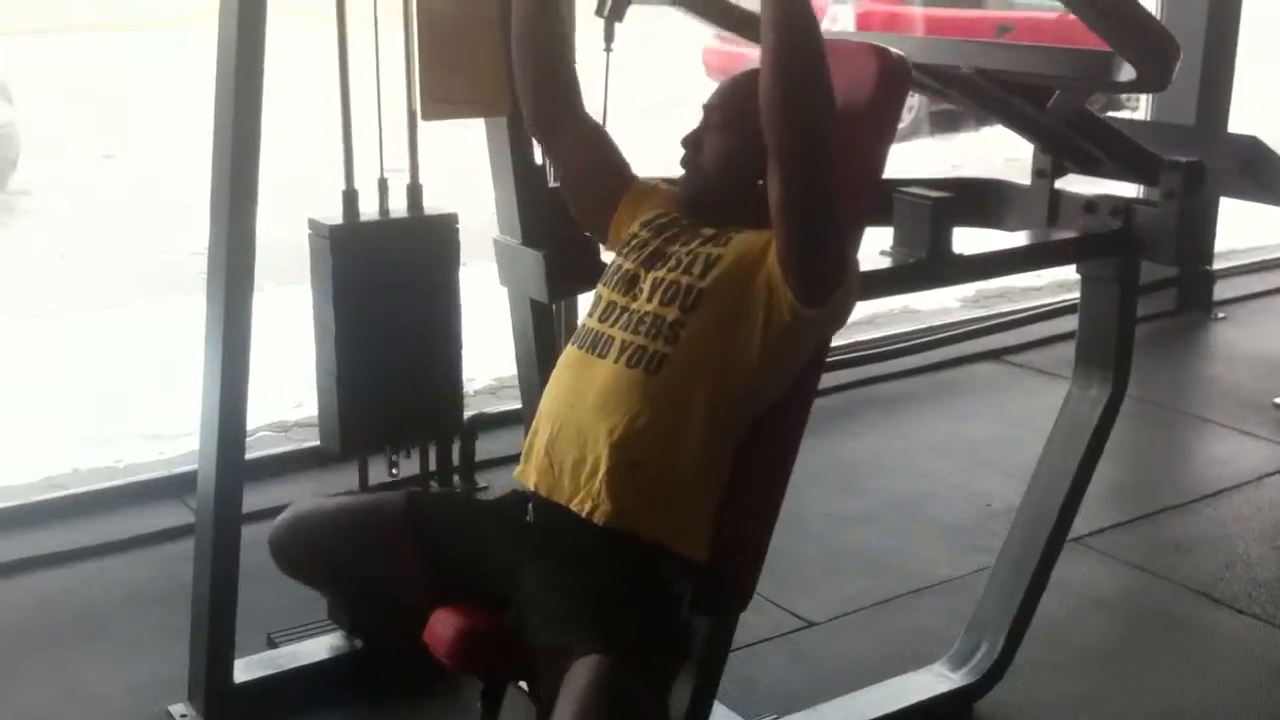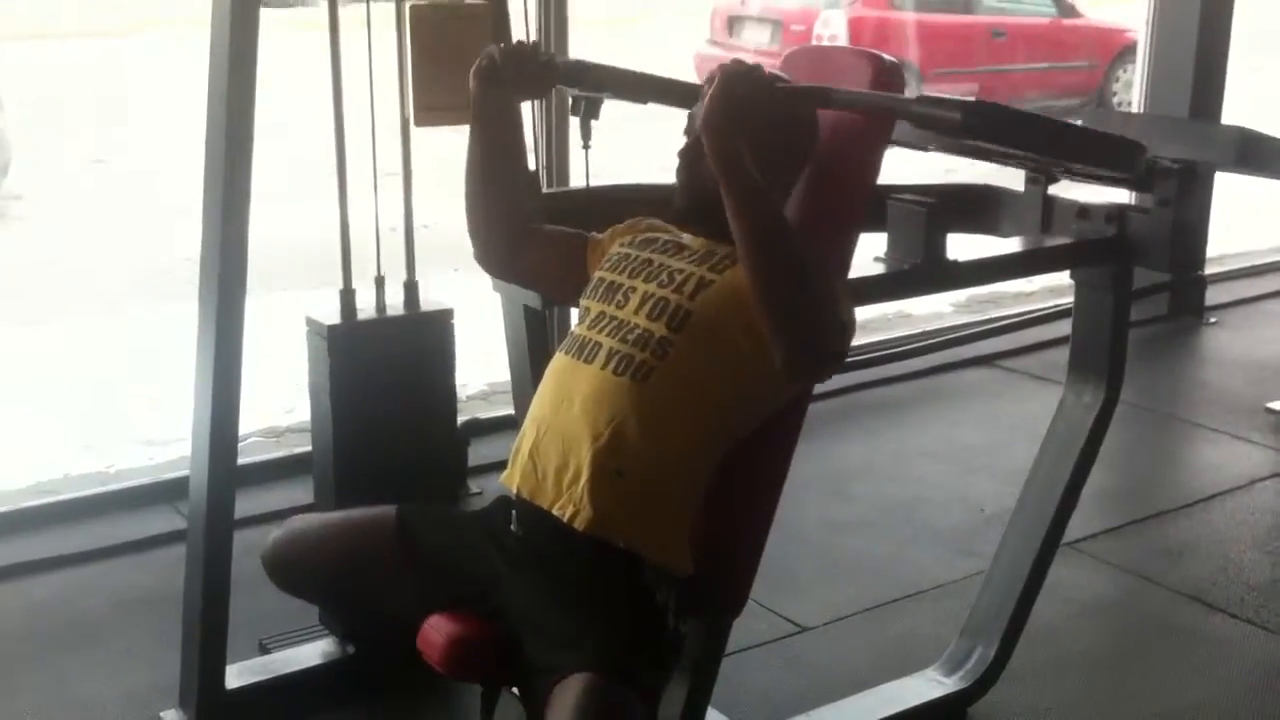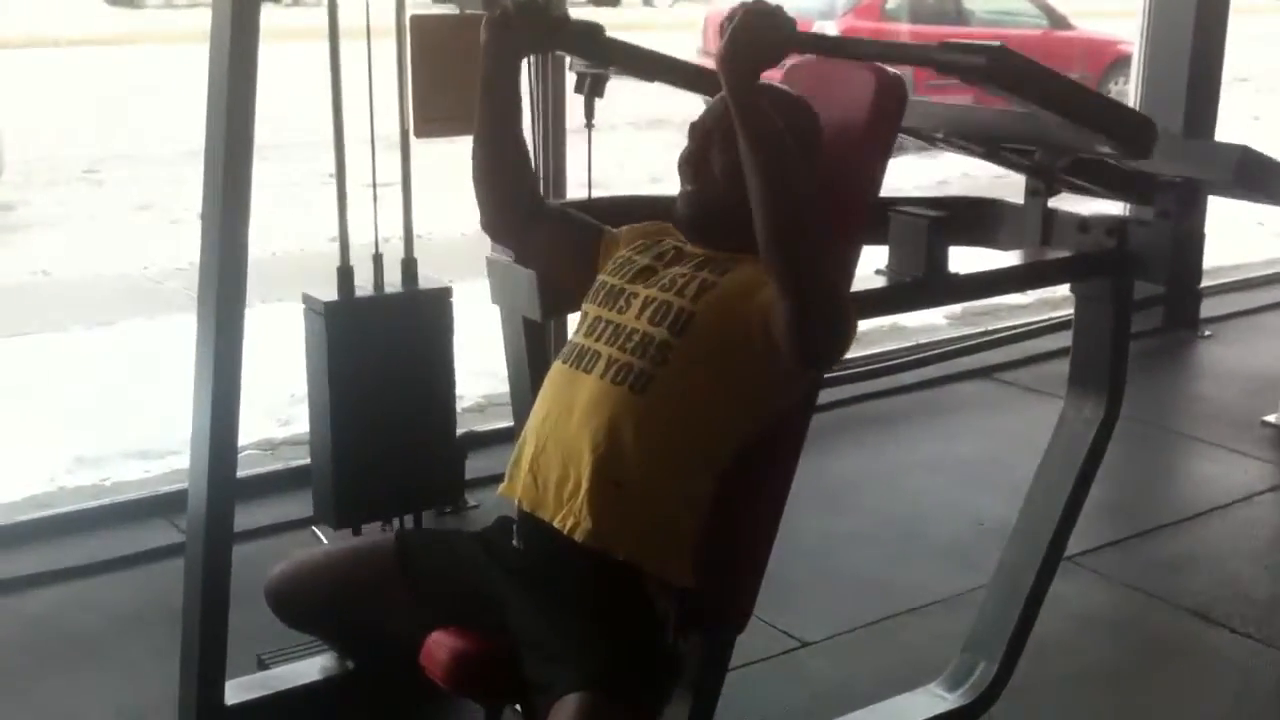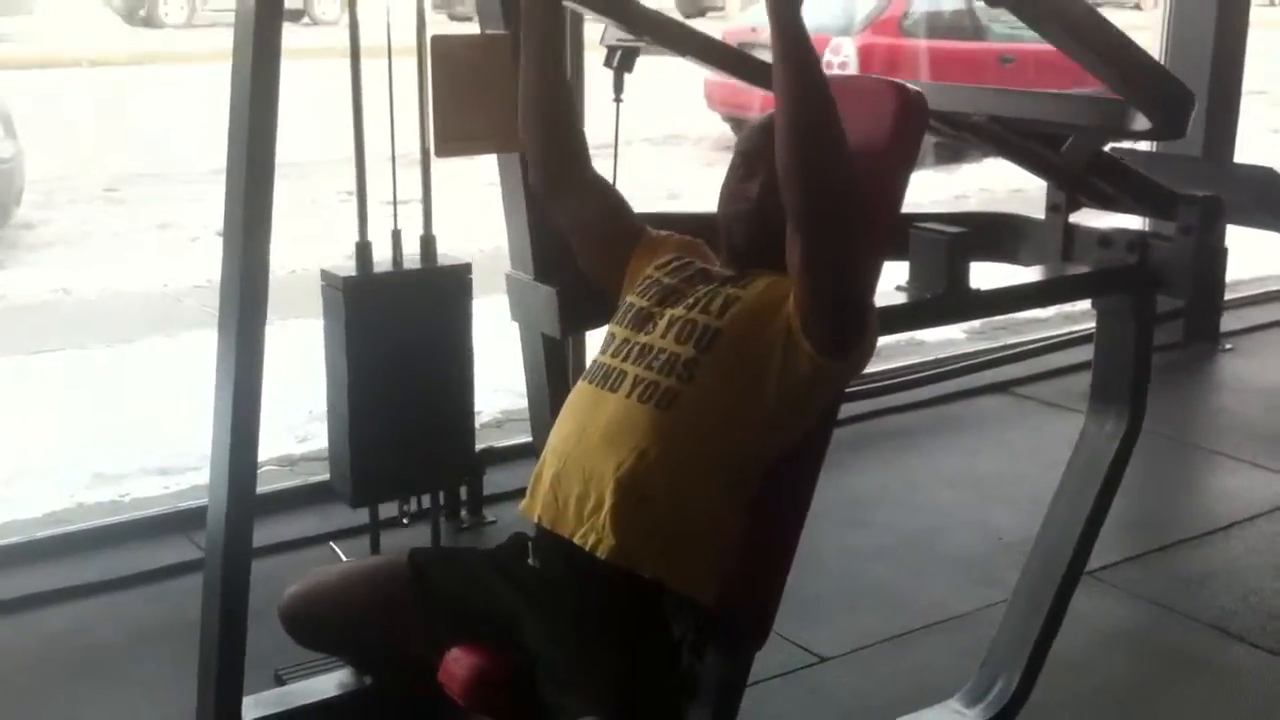
dt=1s
person 1, frame 1
left shoulder: (792, 274)
right shoulder: (650, 217)
left elbow: (802, 148)
right elbow: (553, 114)
left hip: (628, 562)
right hip: (522, 517)
right knee: (301, 538)
person 1, frame 2
left shoulder: (774, 283)
right shoulder: (637, 241)
left elbow: (808, 353)
right elbow: (506, 247)
left wrist: (730, 156)
right wrist: (494, 105)
left hip: (619, 570)
right hip: (511, 522)
right knee: (294, 553)
person 1, frame 3
left shoulder: (774, 290)
right shoulder: (639, 248)
left elbow: (816, 323)
right elbow: (513, 217)
left wrist: (745, 89)
right wrist: (501, 63)
left hip: (620, 586)
right hip: (515, 541)
right knee: (295, 590)
person 1, frame 4
left shoulder: (811, 322)
right shoulder: (664, 266)
left elbow: (822, 211)
right elbow: (561, 174)
left hip: (638, 606)
right hip: (533, 558)
right knee: (309, 608)
